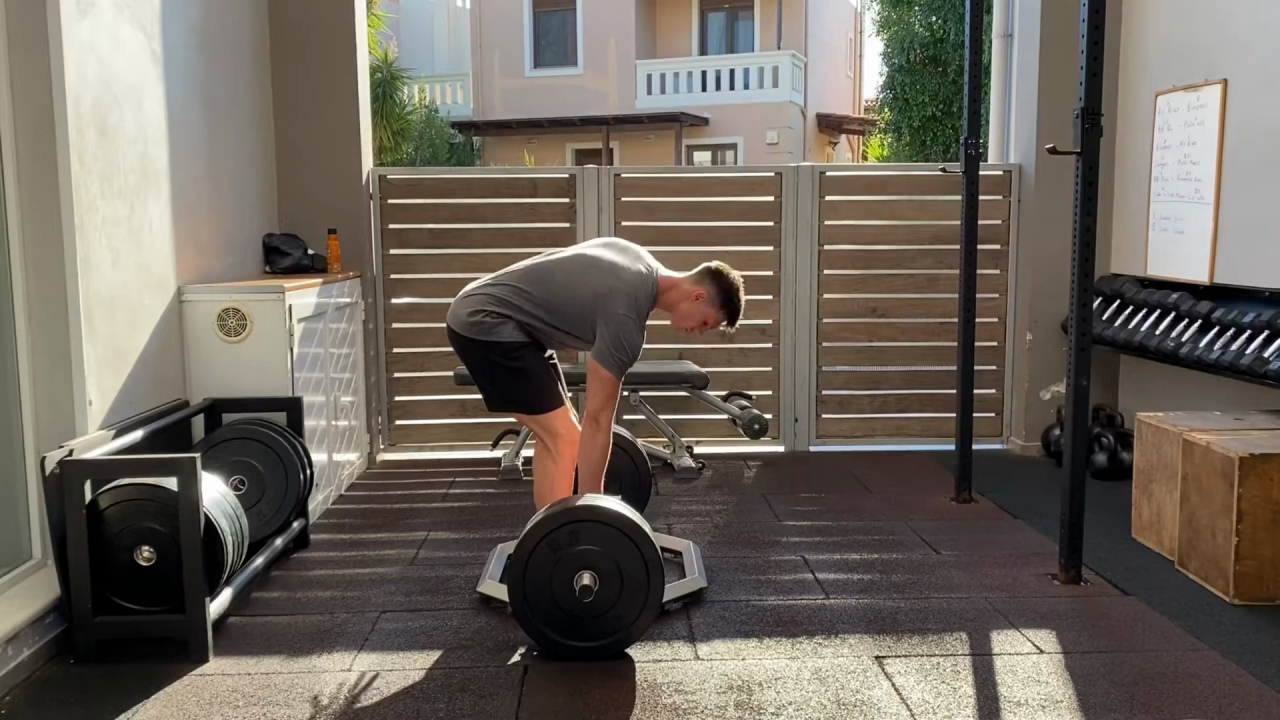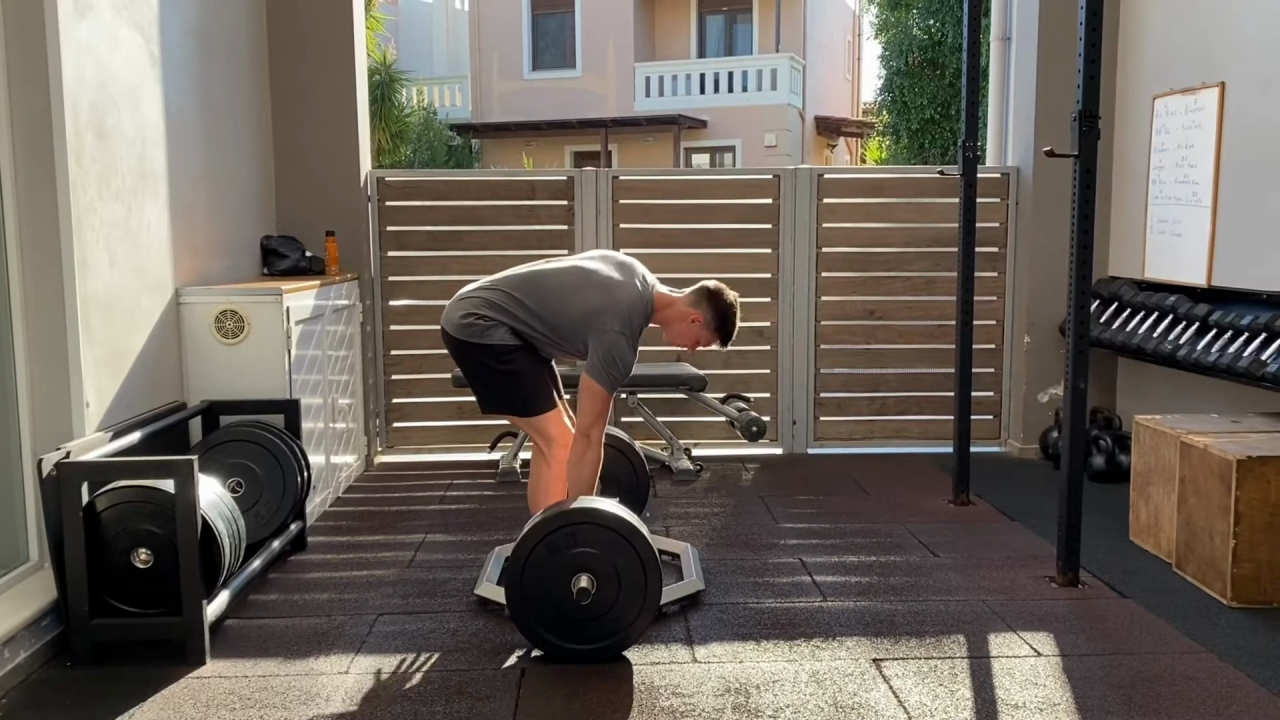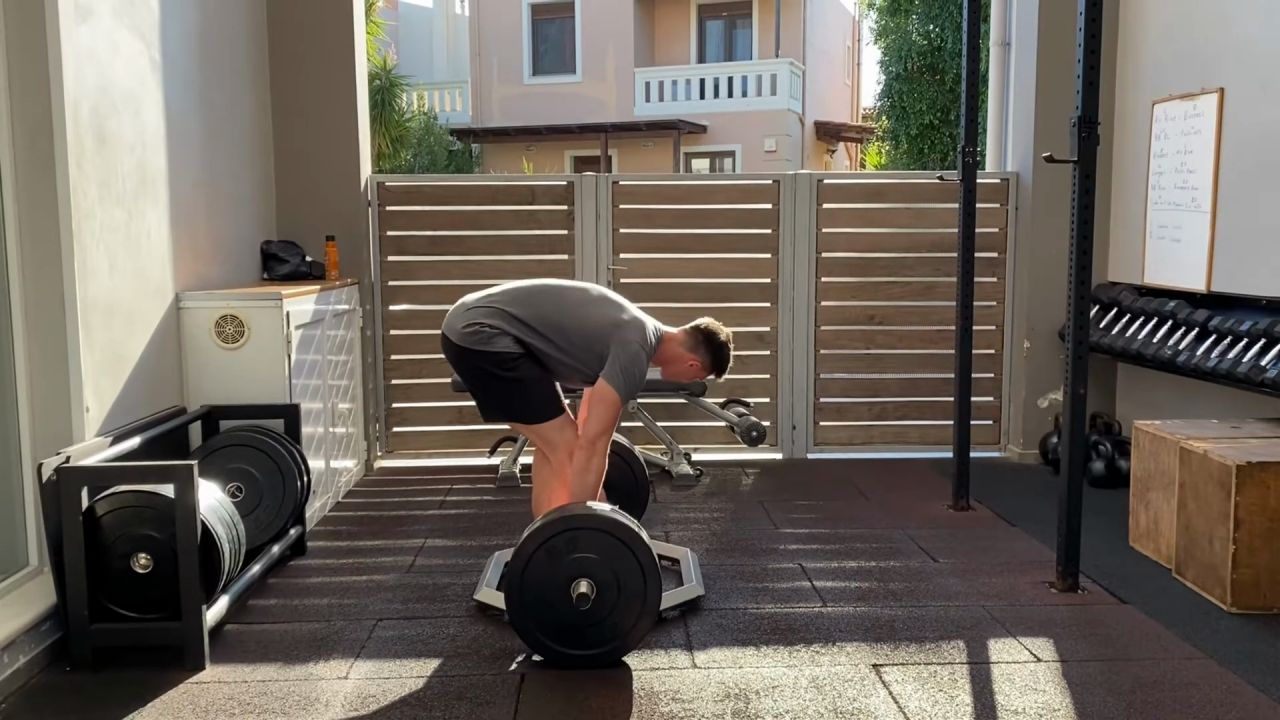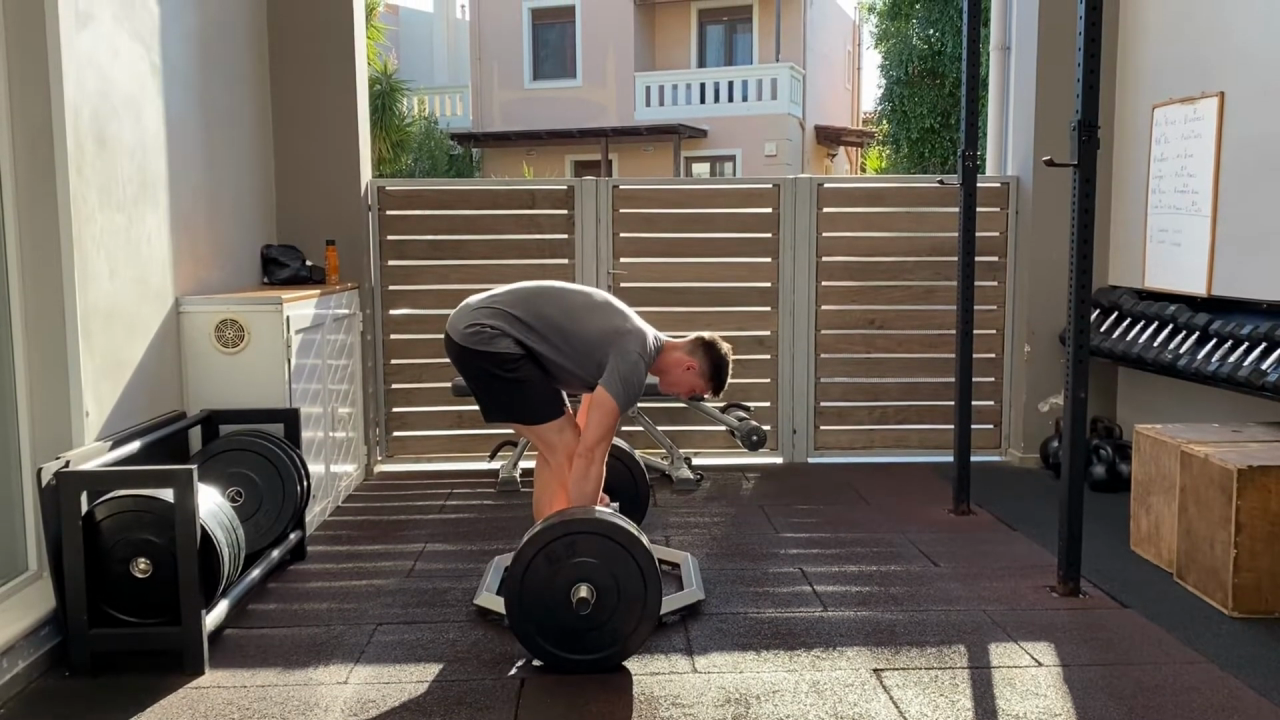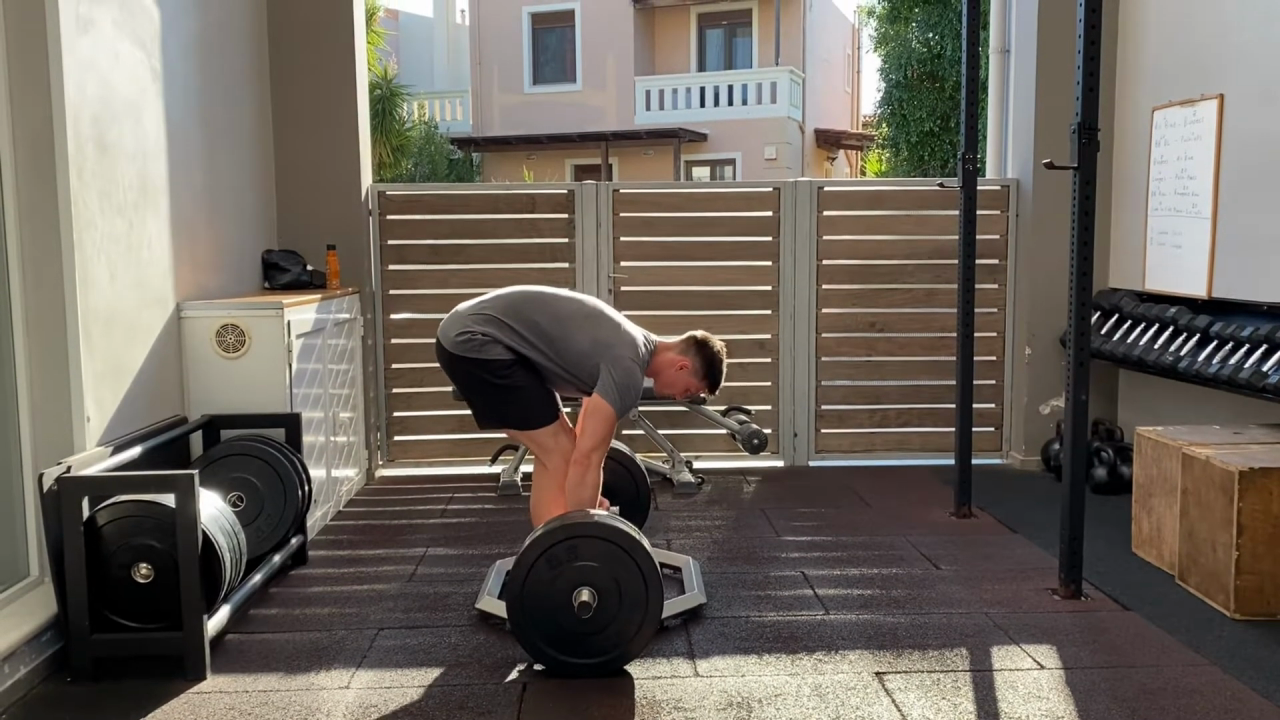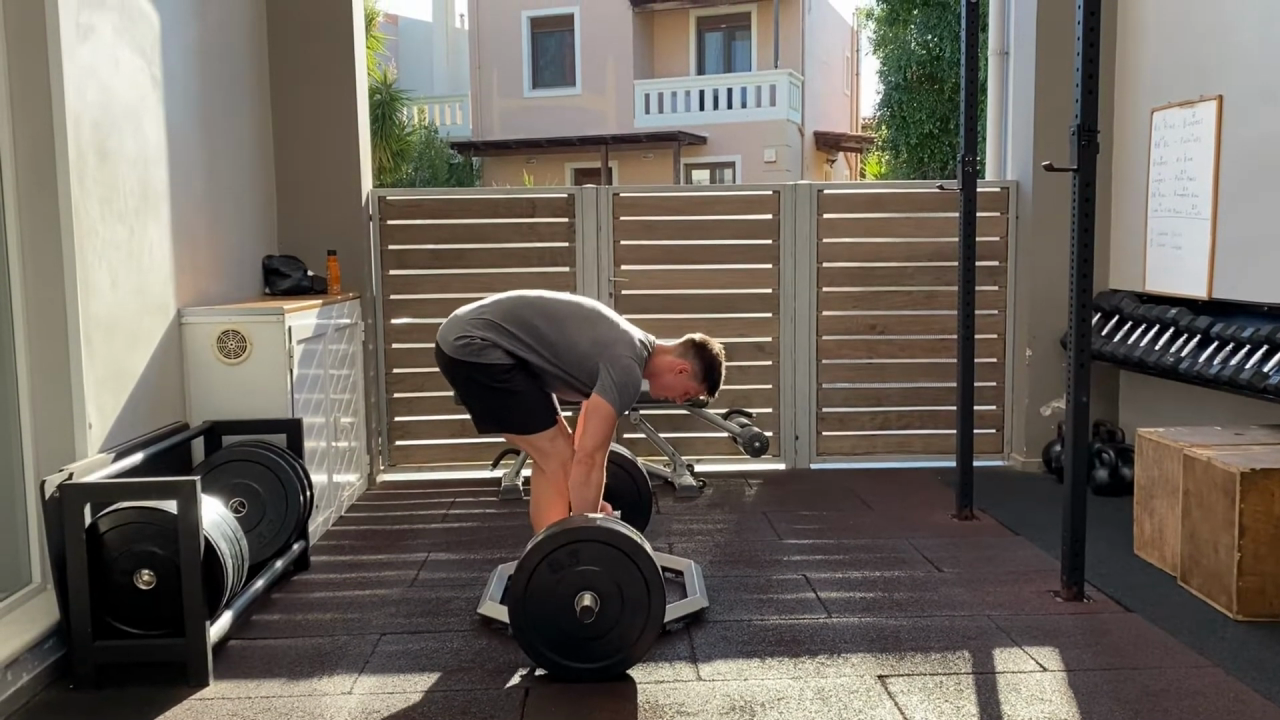
dt=0.7s
person 1, frame 1
left shoulder: (640, 265)
right shoulder: (625, 317)
right elbow: (598, 419)
left hip: (481, 316)
right hip: (485, 322)
left knee: (556, 435)
right knee: (564, 439)
person 1, frame 2
left shoulder: (637, 276)
right shoulder: (618, 333)
right elbow: (588, 436)
left hip: (478, 317)
right hip: (478, 325)
left knee: (553, 437)
right knee: (559, 442)
person 1, frame 3
left shoulder: (634, 331)
right shoulder: (635, 351)
right elbow: (592, 444)
left wrist: (590, 490)
left hip: (474, 326)
right hip: (480, 333)
left knee: (556, 443)
right knee: (564, 448)
person 1, frame 4
left shoulder: (635, 343)
right shoulder: (633, 360)
left elbow: (588, 434)
right elbow: (590, 452)
left wrist: (588, 494)
left hip: (479, 328)
right hip: (481, 333)
left knee: (558, 444)
right knee: (563, 449)
person 1, frame 5
left shoulder: (630, 346)
right shoulder: (628, 368)
right elbow: (585, 458)
left wrist: (586, 500)
left hip: (473, 334)
right hip: (474, 340)
left knee: (556, 450)
right knee: (559, 454)
person 1, frame 6
left shoulder: (628, 347)
right shoulder: (626, 367)
left elbow: (586, 442)
right elbow: (588, 458)
left wrist: (590, 505)
left hip: (473, 341)
right hip: (472, 345)
left knee: (556, 453)
right knee: (557, 457)
